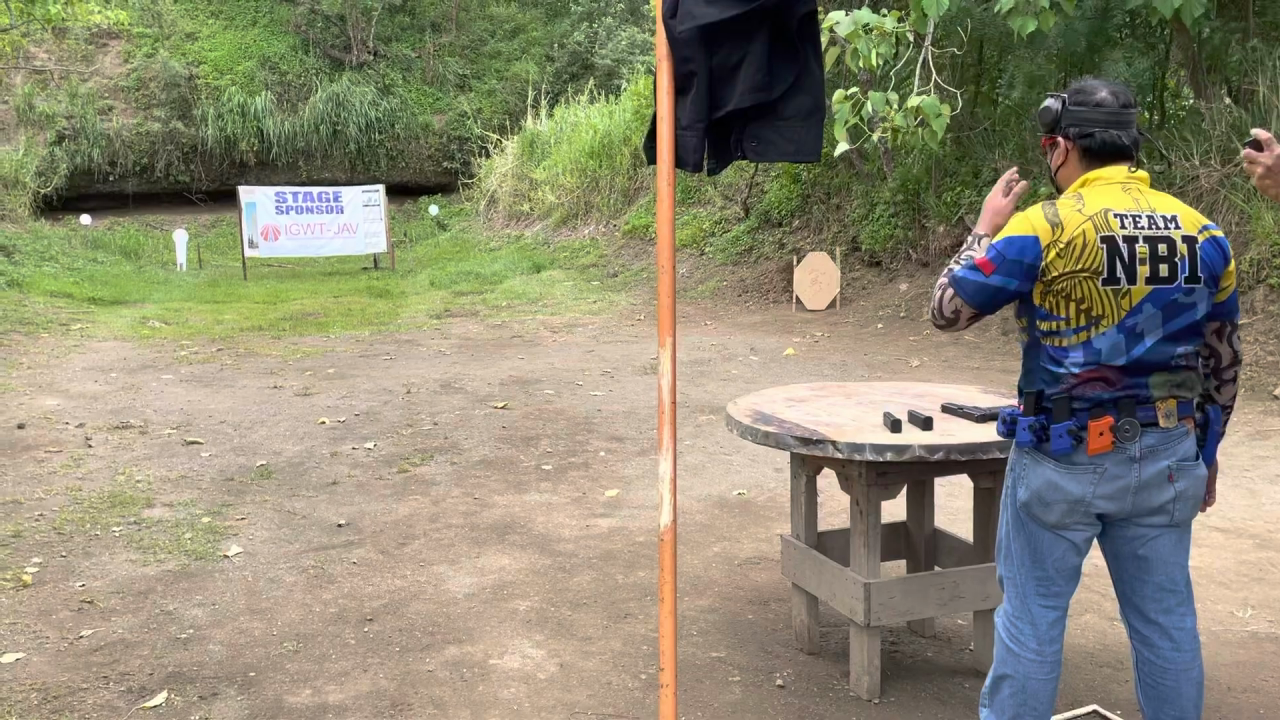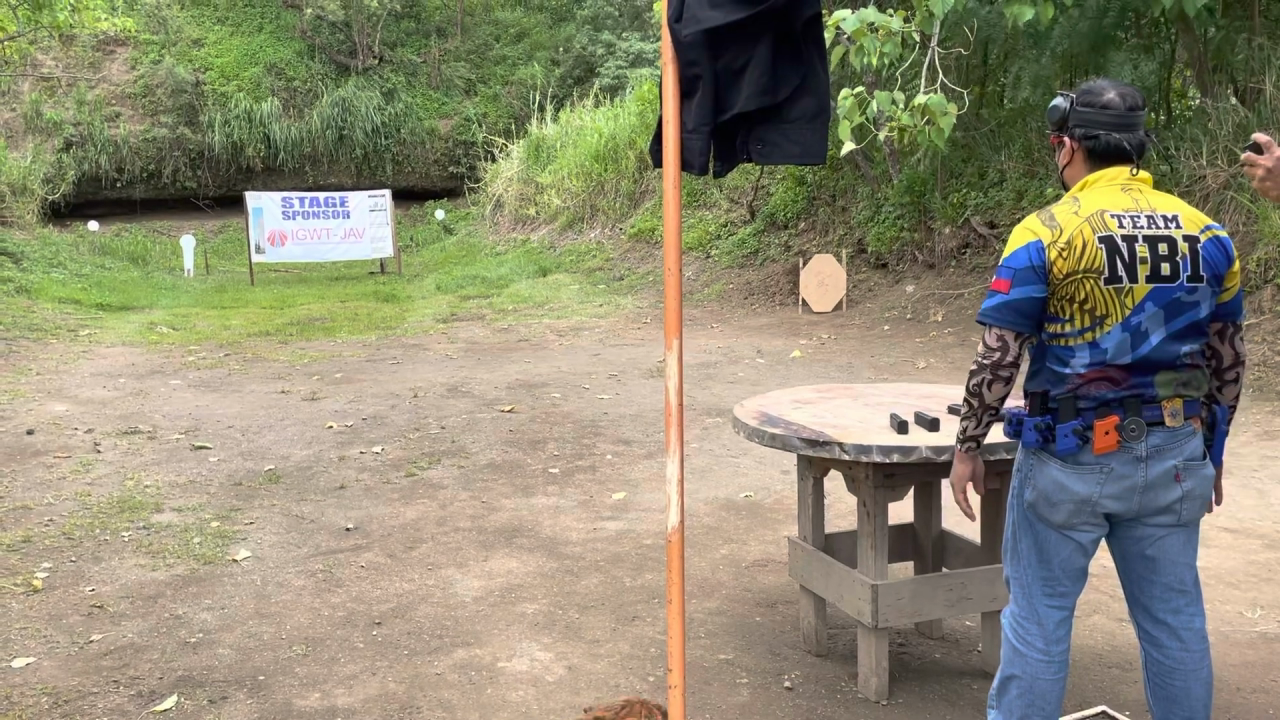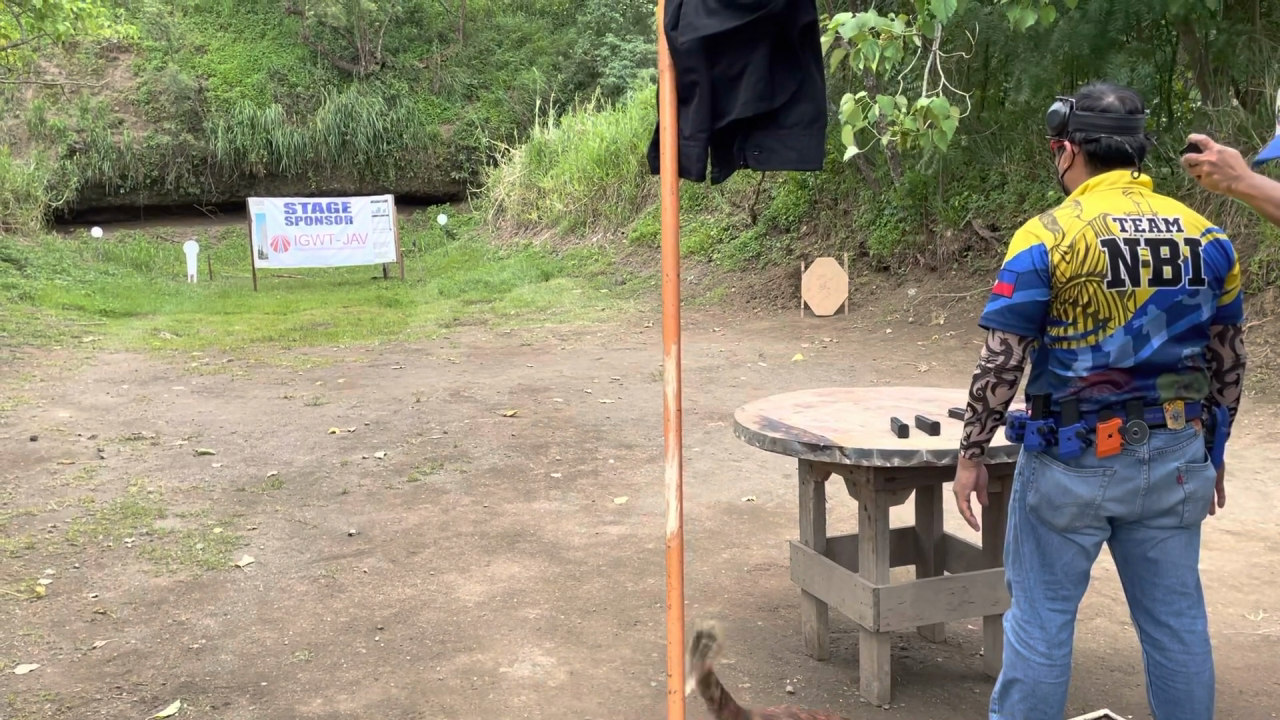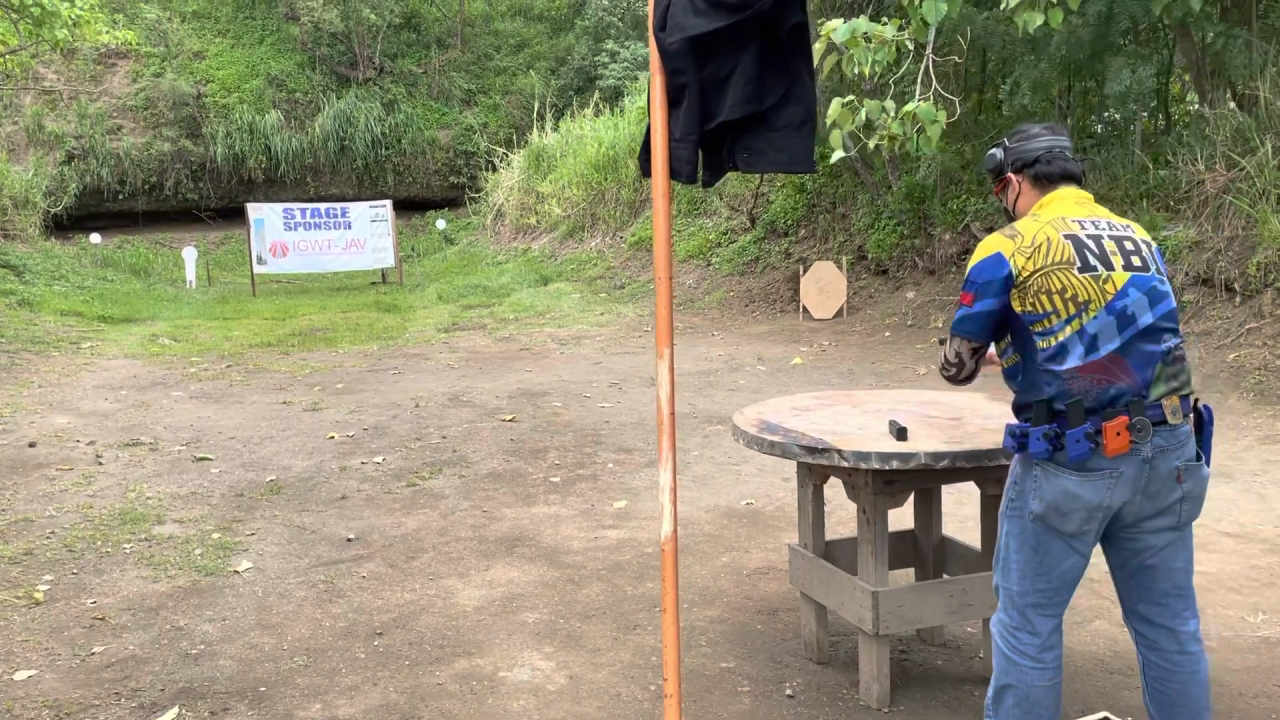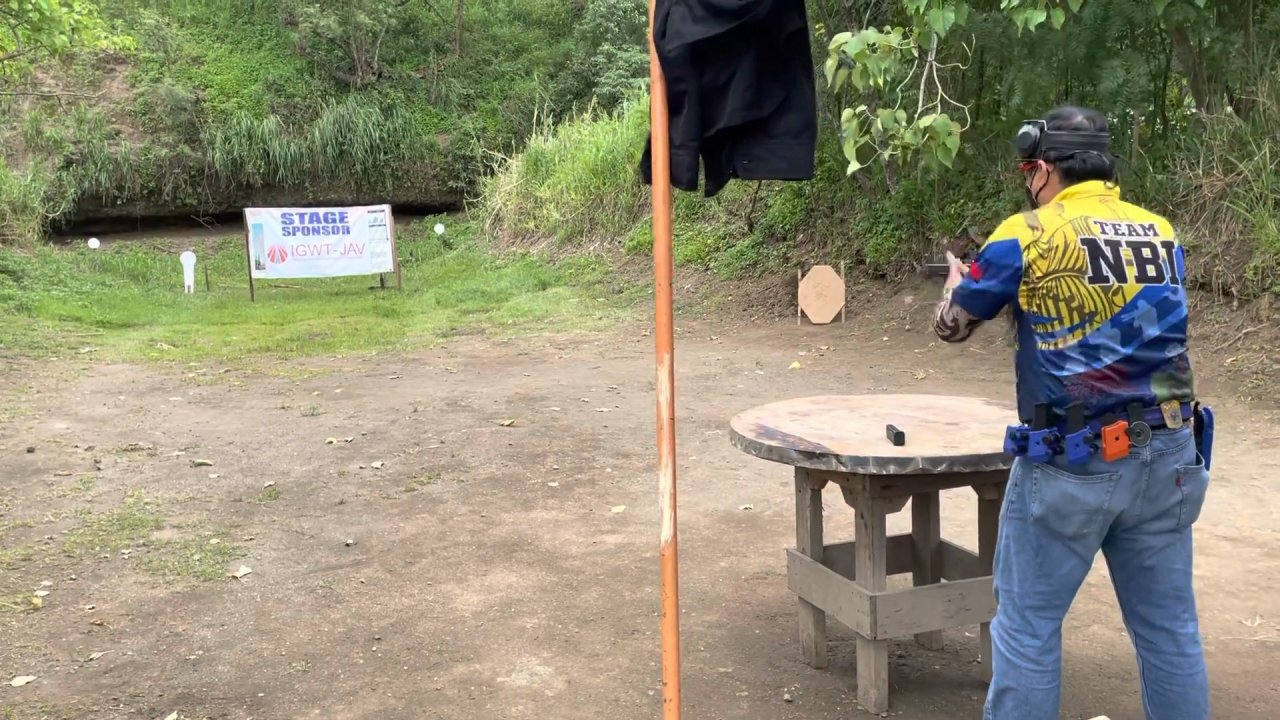
dt=1s
person 1, frame 1
left shoulder: (1043, 227)
right shoulder: (1202, 233)
left elbow: (948, 309)
right elbow: (1224, 357)
left wrist: (987, 229)
right wrist: (1207, 445)
left hip: (1065, 457)
right hip: (1165, 455)
left knee: (1032, 615)
right knee: (1166, 616)
person 1, frame 2
left shoulder: (1046, 232)
right shoulder: (1206, 234)
left elbow: (998, 358)
right elbow: (1228, 358)
left wrist: (967, 445)
right wrist: (1211, 445)
left hip: (1071, 458)
right hip: (1173, 455)
left knee: (1039, 613)
right knee: (1175, 615)
person 1, frame 3
left shoulder: (1047, 236)
right shoulder: (1205, 237)
left elbow: (1001, 362)
right elbow: (1228, 362)
left wrist: (971, 453)
right wrist: (1211, 449)
left hip: (1073, 461)
right hip: (1172, 457)
left knee: (1041, 617)
right knee: (1175, 618)
person 1, frame 4
left shoulder: (1007, 248)
right shoulder: (1138, 238)
left elbow: (959, 366)
left wrist: (966, 349)
left hip: (1072, 463)
right hip: (1167, 452)
left knee: (1028, 619)
right knee: (1168, 620)
person 1, frame 5
left shoulder: (1027, 235)
right shoulder: (1159, 231)
left elbow: (951, 324)
left wrist: (961, 286)
left hip: (1073, 464)
right hip: (1167, 454)
left knee: (1028, 622)
right knee: (1167, 624)
